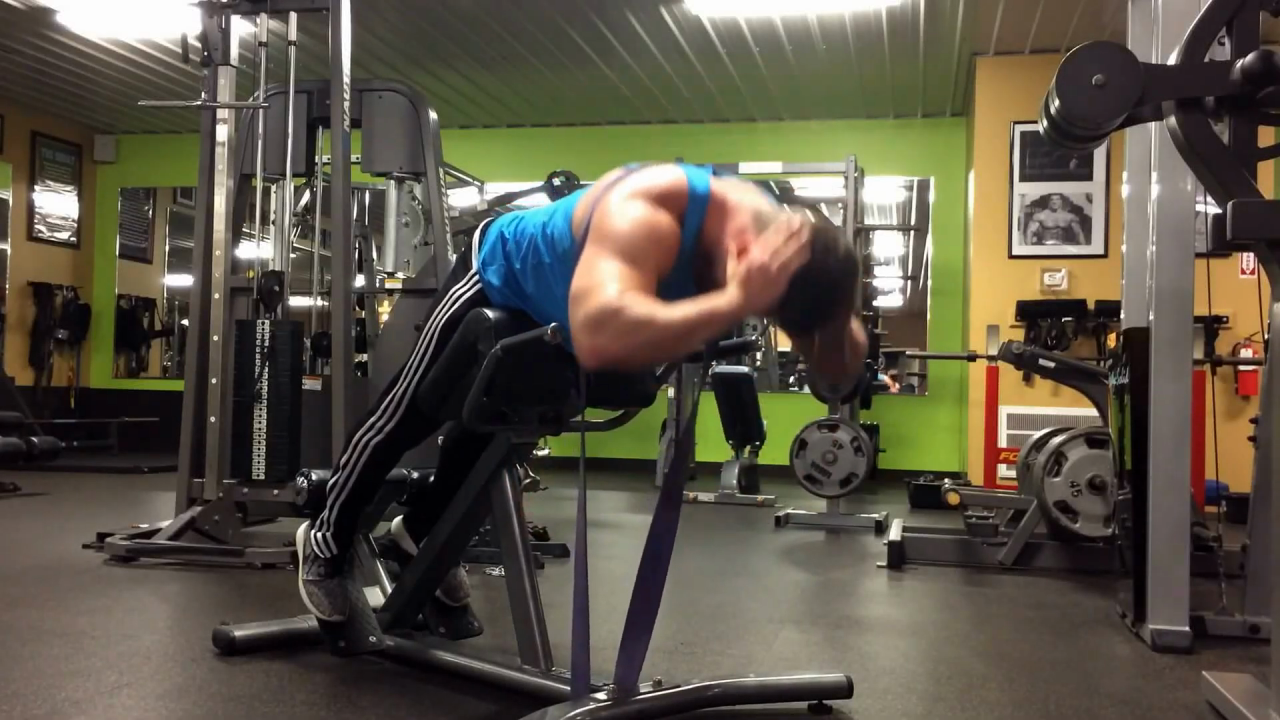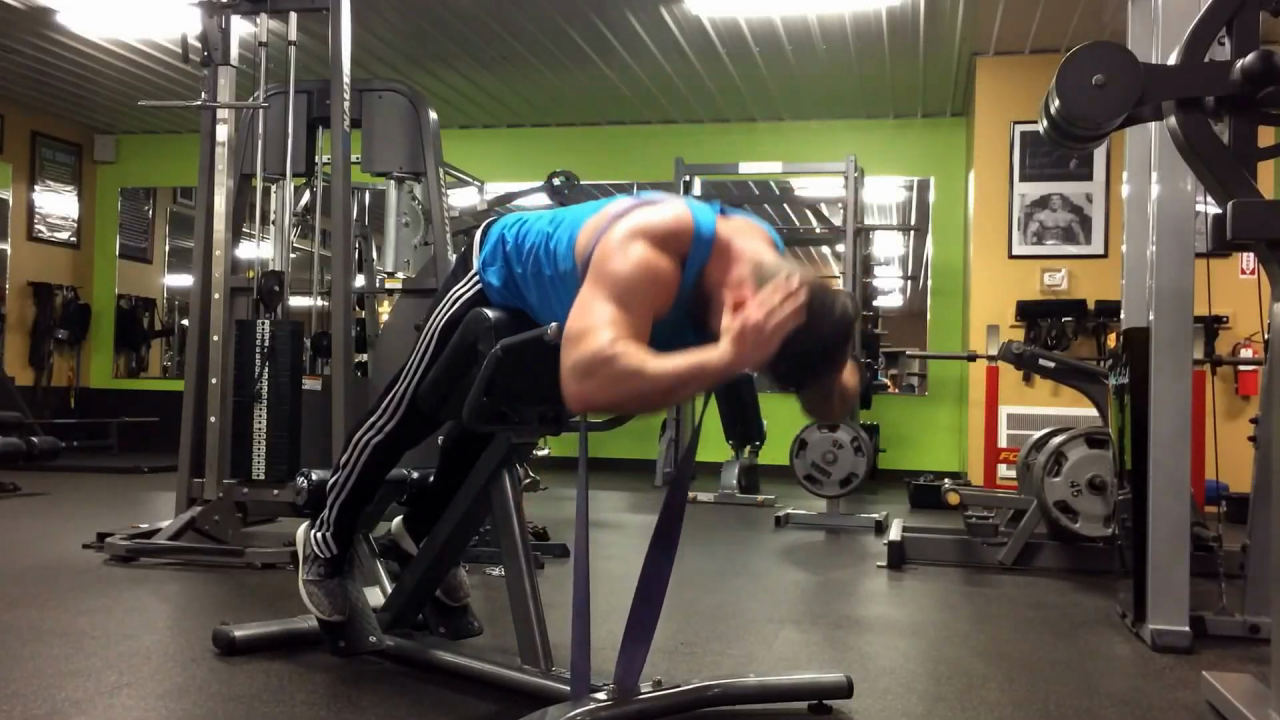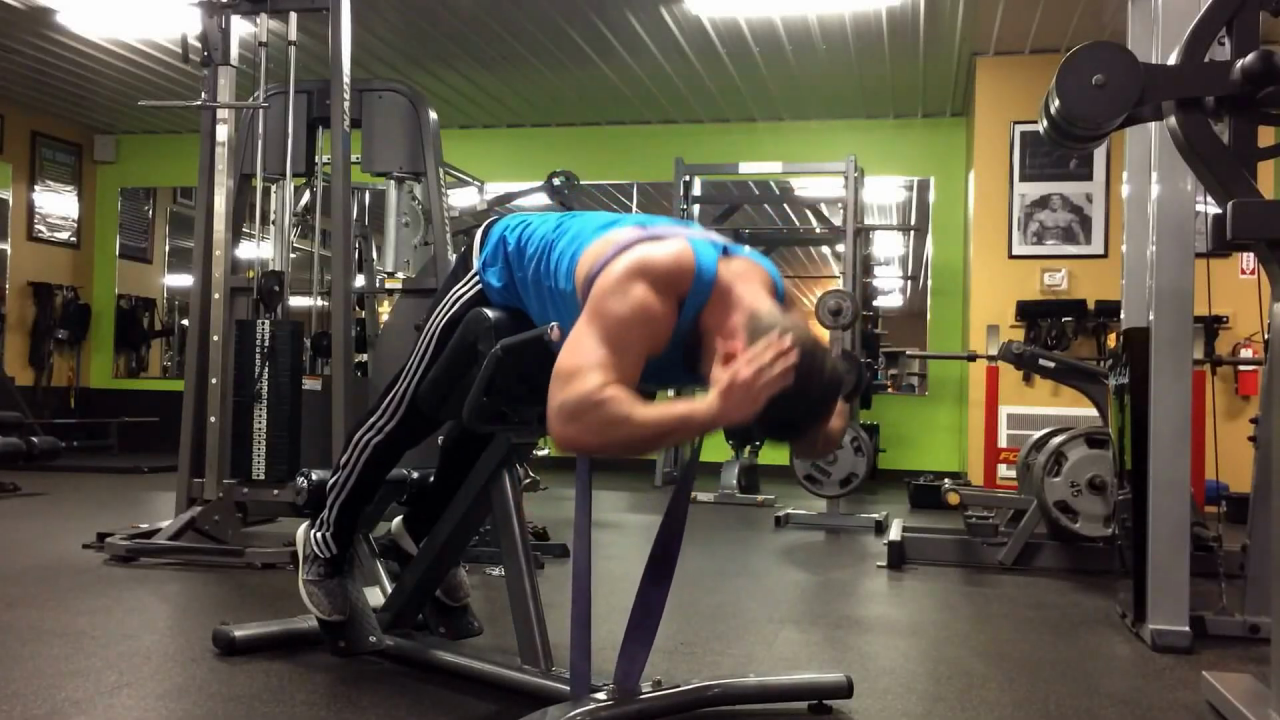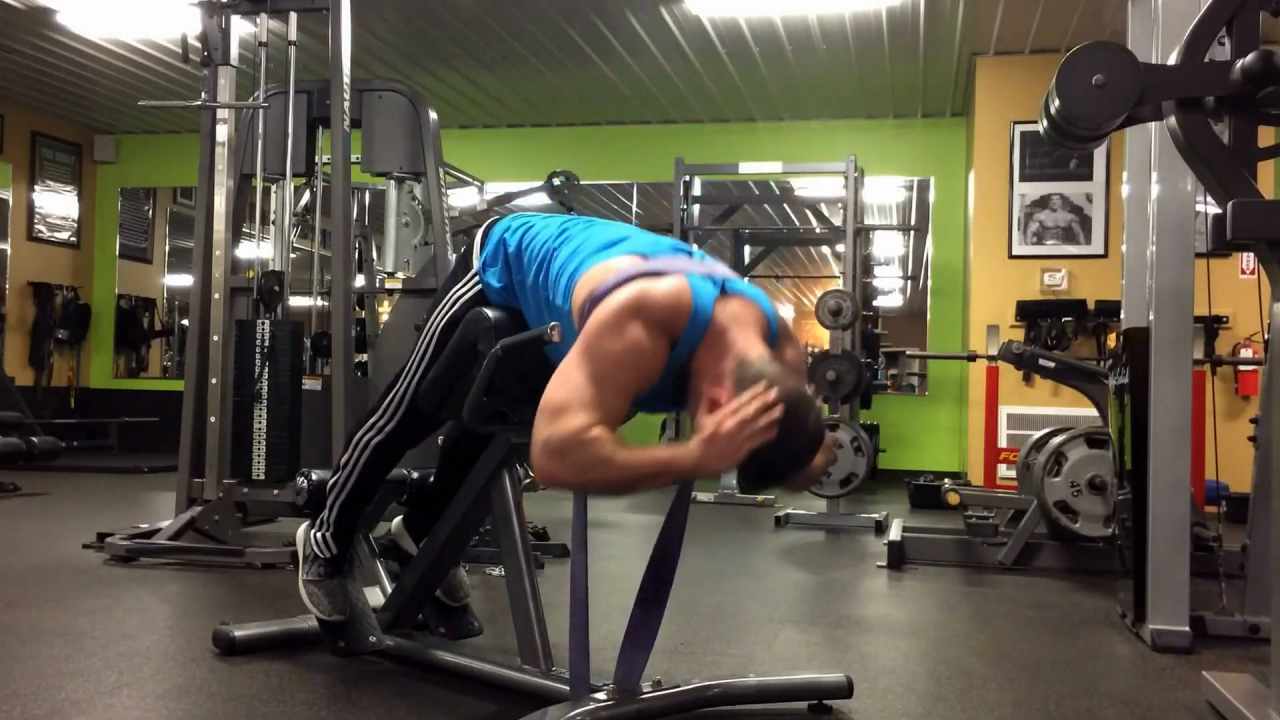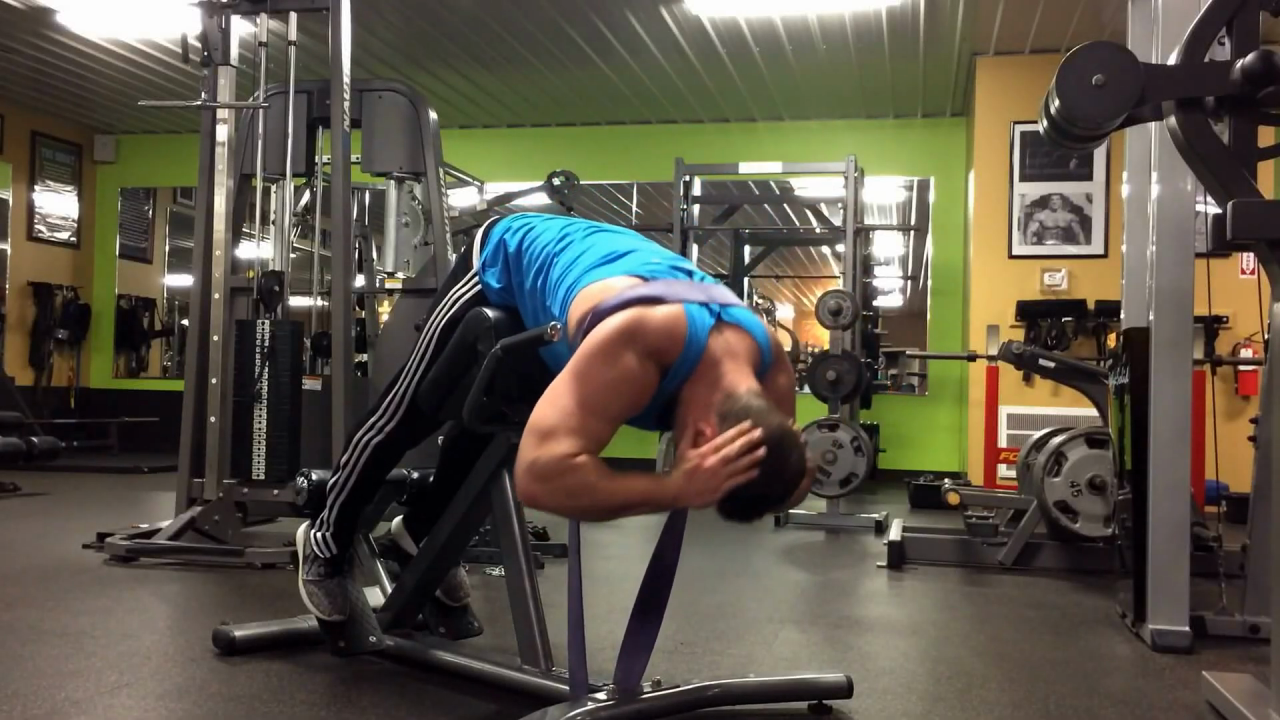
dt=0.1s
person 1, frame 1
left shoulder: (773, 239)
right shoulder: (649, 210)
left elbow: (843, 366)
right elbow: (598, 336)
left wrist: (836, 320)
right wrist: (734, 302)
left hip: (557, 320)
right hip: (504, 277)
right knee: (408, 417)
left ankle: (422, 530)
right ankle: (327, 542)
person 1, frame 2
left shoulder: (780, 277)
right shoulder: (650, 252)
left elbow: (838, 389)
right elbow: (587, 379)
left wrist: (837, 388)
right wrist: (723, 357)
left hip: (556, 310)
right hip: (504, 272)
right knee: (410, 415)
left ankle: (423, 530)
right ankle: (326, 544)
person 1, frame 3
left shoulder: (773, 309)
right shoulder: (646, 287)
left elbow: (813, 415)
right elbow: (571, 419)
left wrist: (823, 427)
right wrist: (713, 409)
left hip: (563, 301)
right hip: (505, 272)
right knee: (411, 416)
left ankle: (424, 530)
right ankle: (327, 543)
person 1, frame 4
left shoulder: (774, 342)
right shoulder: (642, 318)
left elbow: (787, 440)
right elbow: (557, 451)
left wrist: (806, 460)
right wrist: (697, 456)
left hip: (569, 267)
right hip: (506, 267)
right knee: (411, 417)
left ankle: (421, 530)
right ankle: (325, 543)
person 1, frame 5
left shoulder: (765, 363)
right shoulder: (635, 343)
left elbow: (777, 461)
right elbow: (539, 473)
left wrist: (787, 482)
right wrist: (678, 489)
left hip: (568, 261)
right hip: (507, 266)
right knee: (409, 417)
left ankle: (422, 531)
right ankle: (325, 544)
